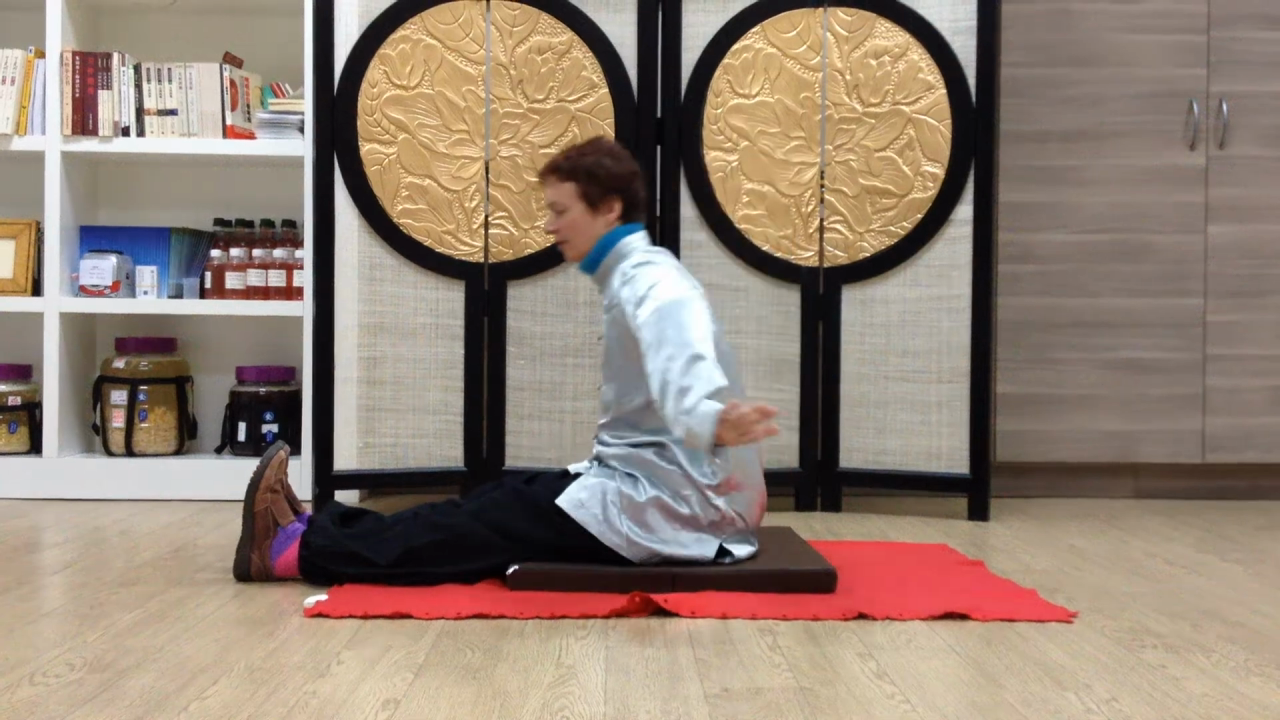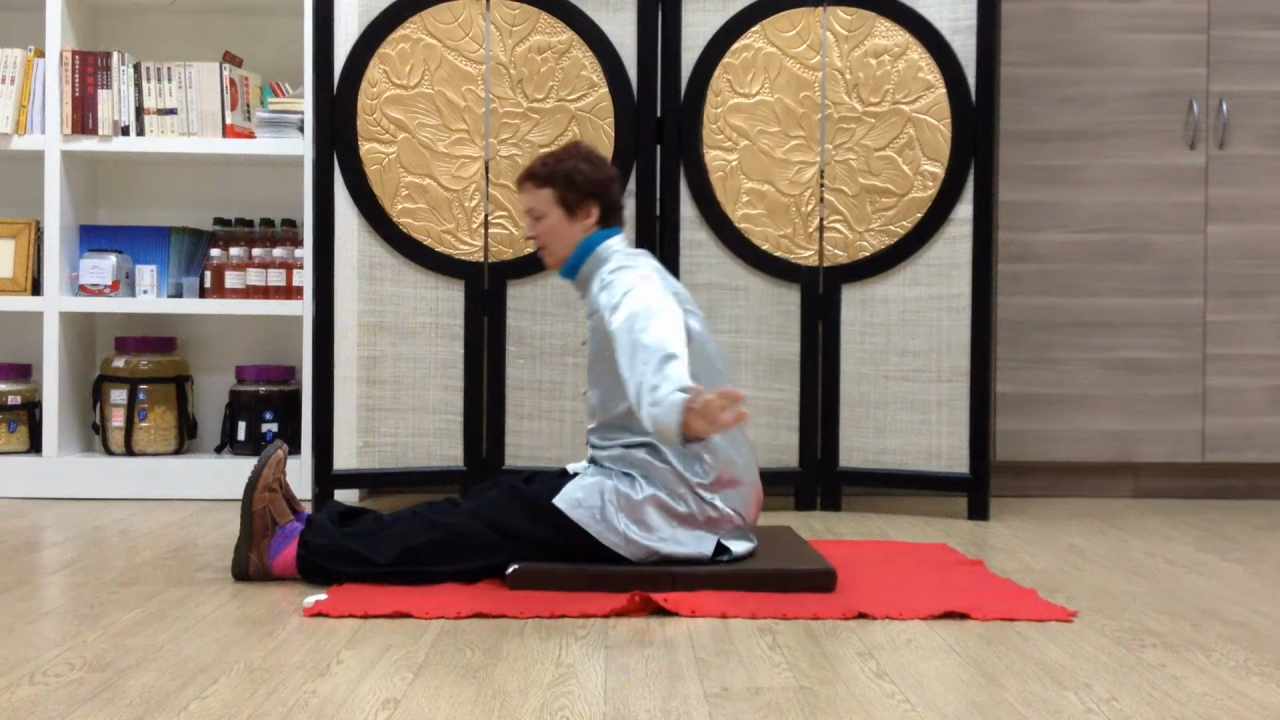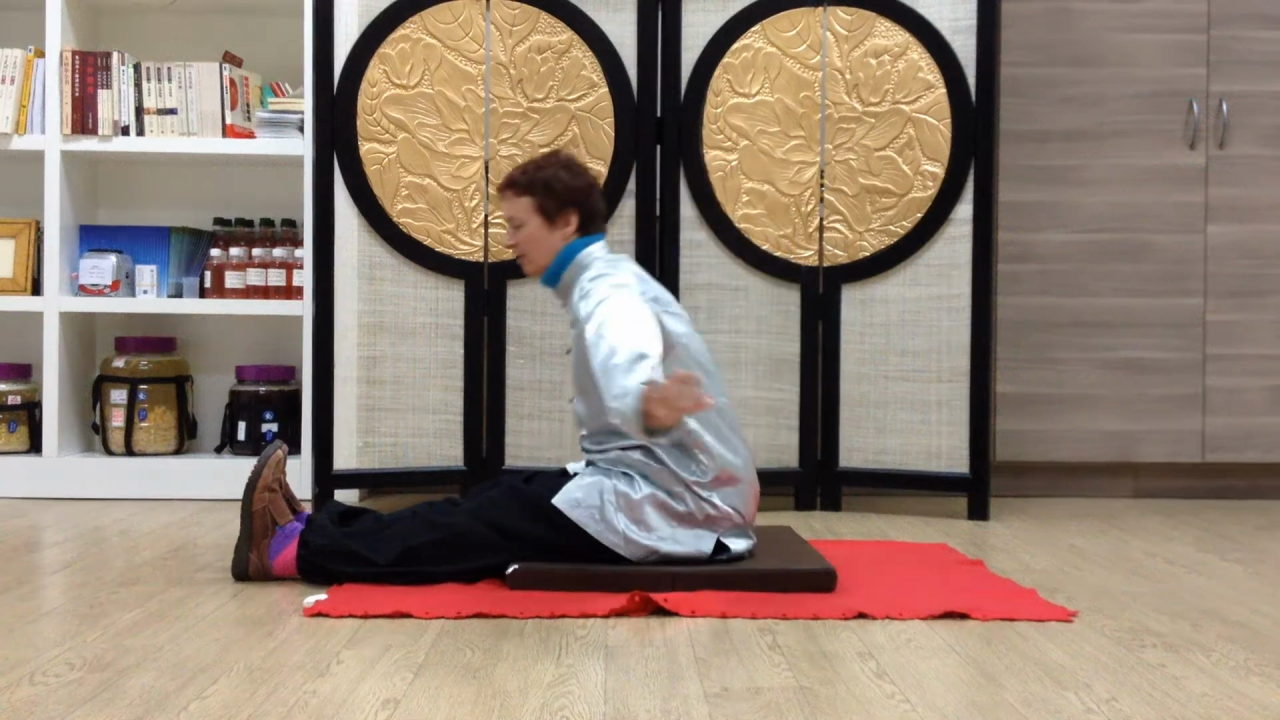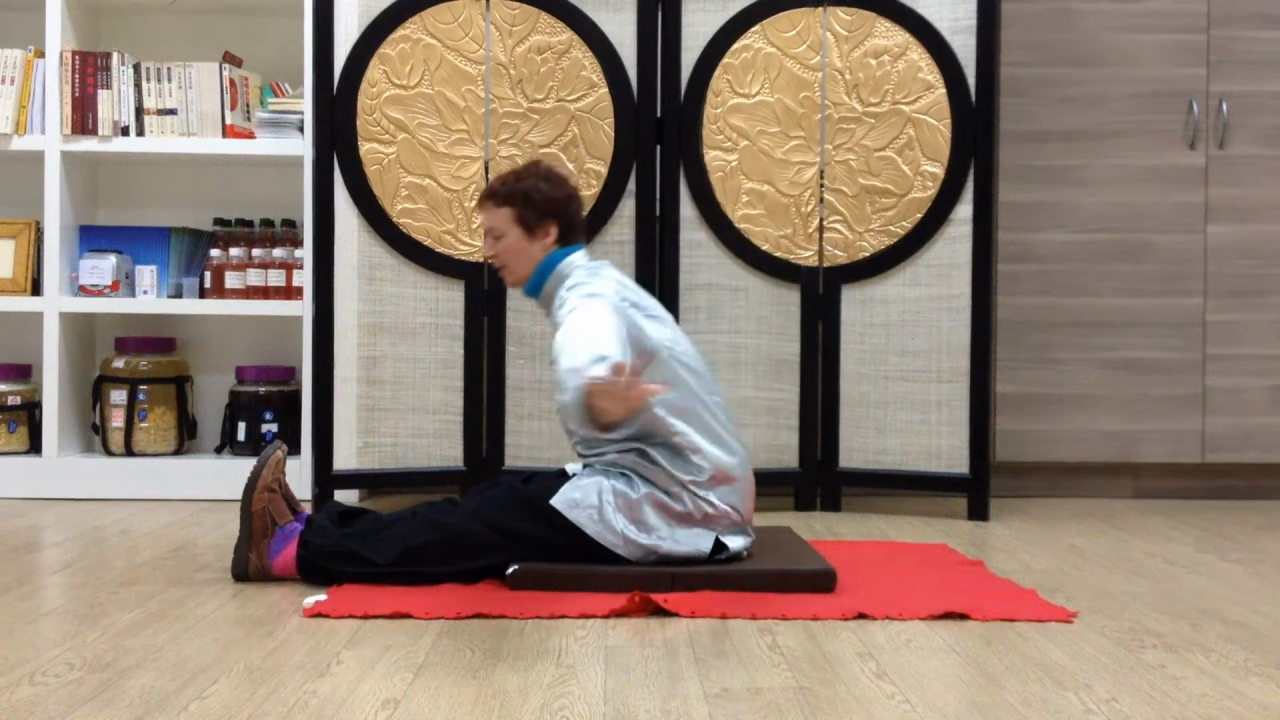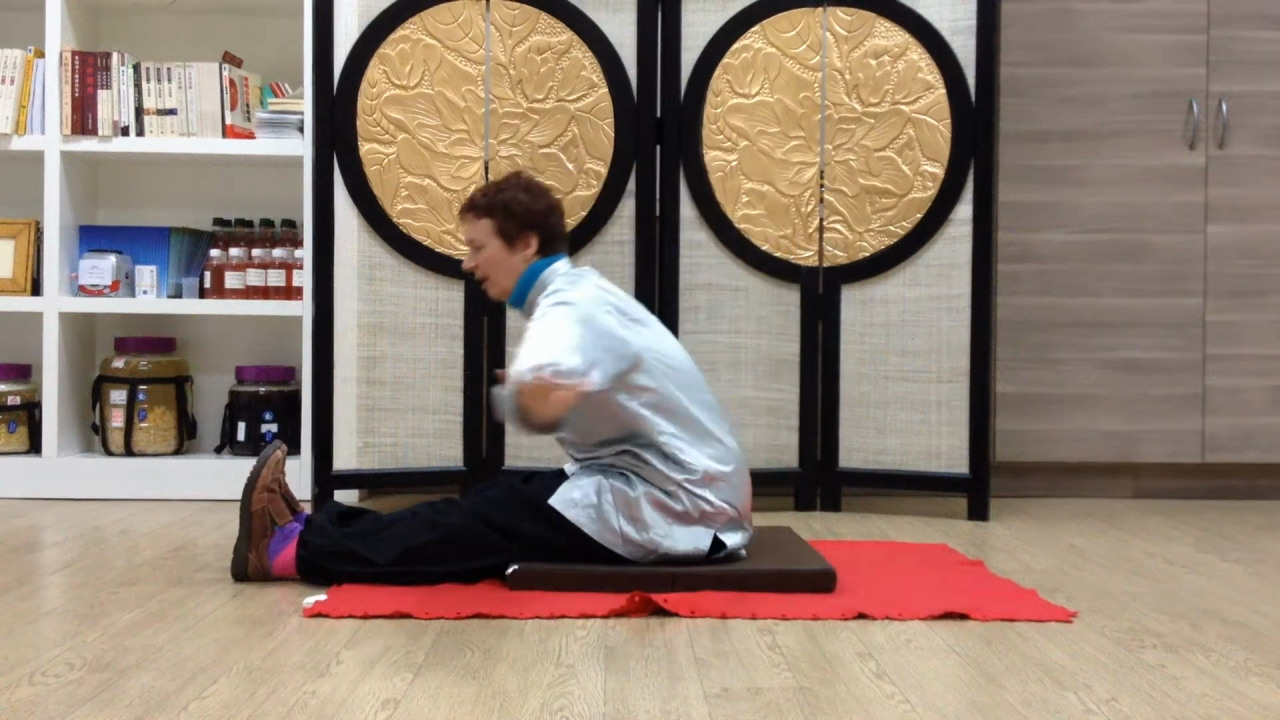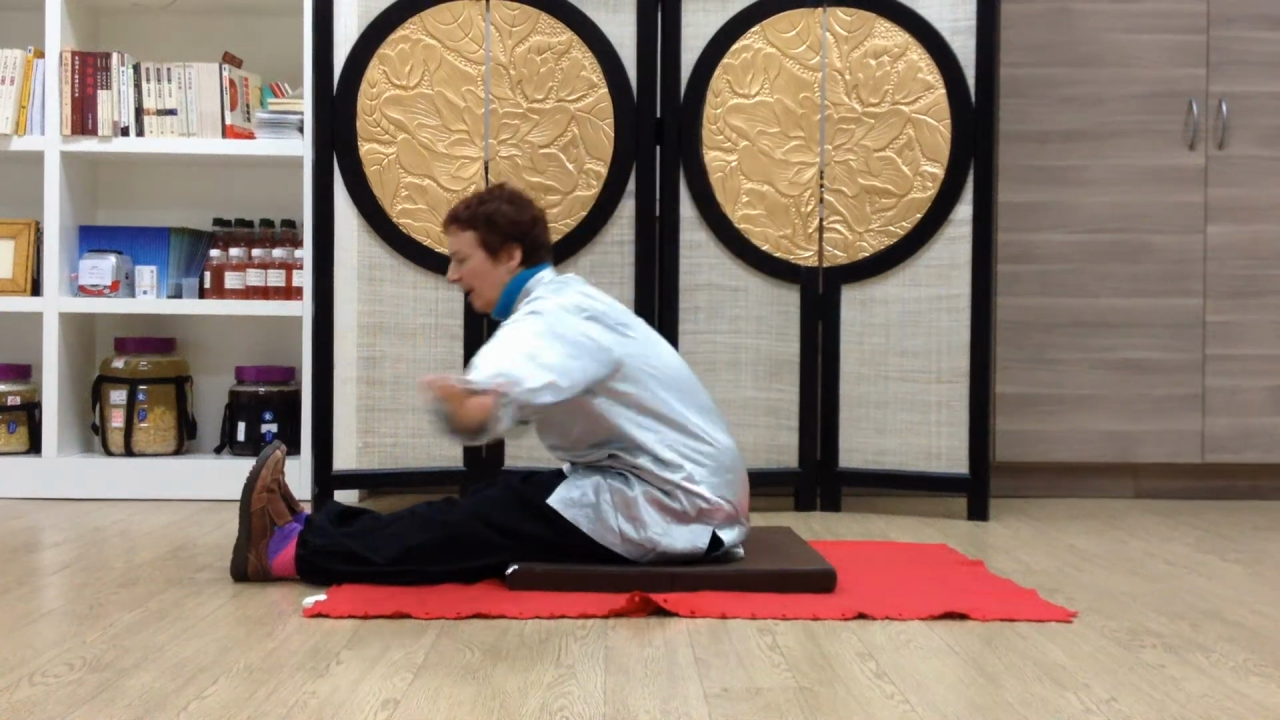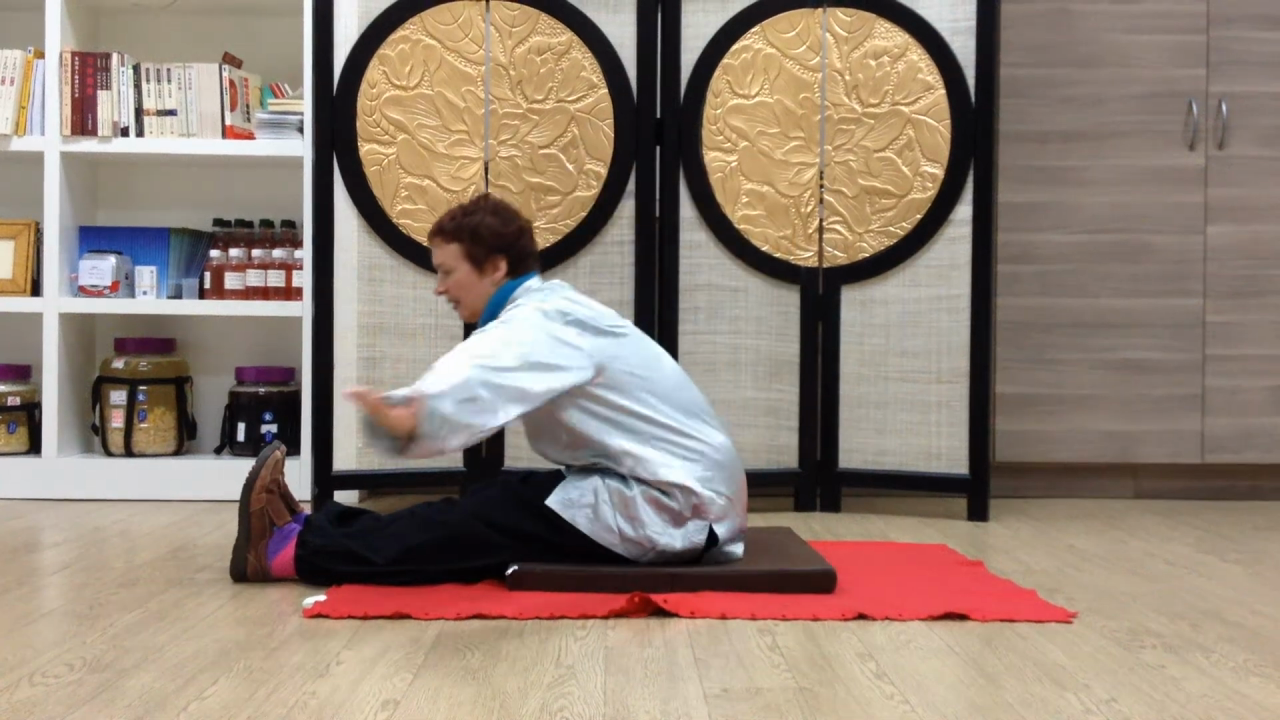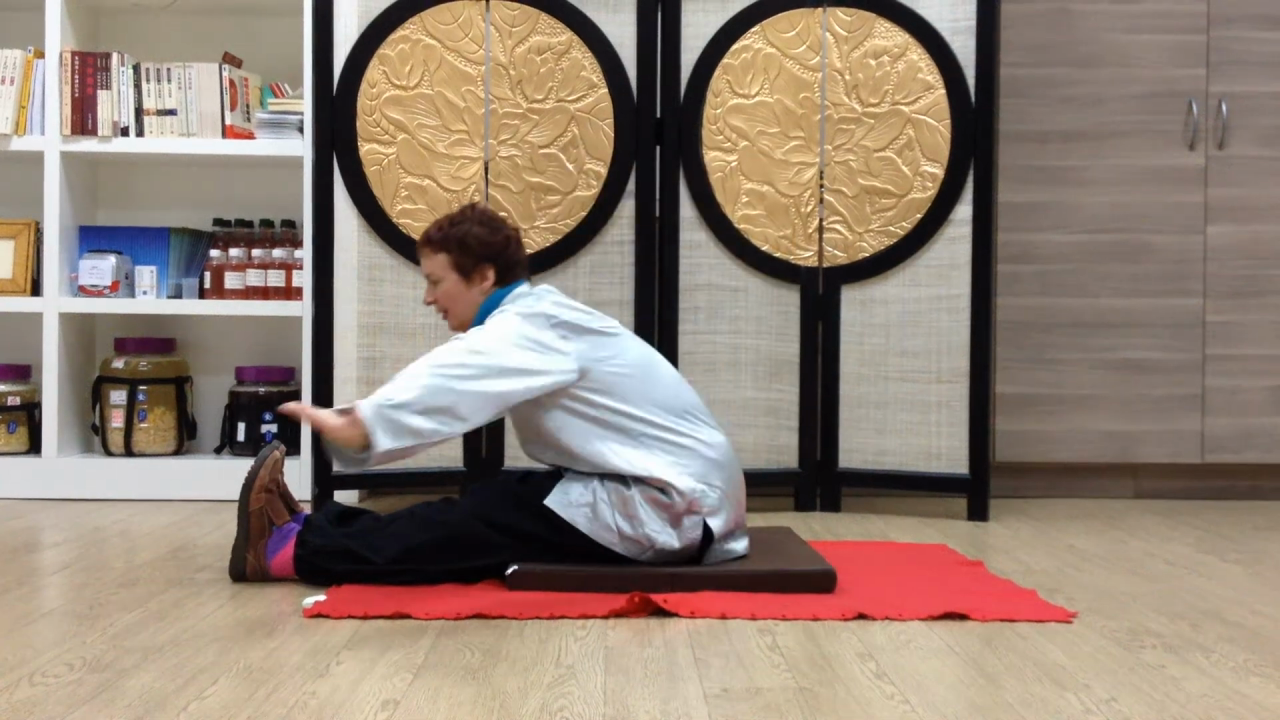
dt=0.1s
person 1, frame 1
left shoulder: (647, 282)
right shoulder: (639, 276)
left elbow: (678, 338)
left wrist: (710, 422)
left hip: (679, 505)
right hip: (666, 488)
left knee: (488, 525)
right knee: (496, 501)
left ankle: (298, 550)
right ankle: (316, 532)
person 1, frame 2
left shoulder: (625, 284)
right shoulder: (619, 273)
left elbow: (652, 349)
left wrist: (684, 414)
left hip: (679, 506)
right hip: (670, 489)
left knee: (488, 523)
right knee: (494, 499)
left ankle: (296, 548)
right ankle: (314, 529)
person 1, frame 3
left shoulder: (607, 291)
right shoulder: (607, 280)
left elbow: (625, 354)
left wrist: (650, 407)
left hip: (678, 505)
right hip: (665, 488)
left knee: (488, 523)
right knee: (494, 499)
left ankle: (296, 548)
right ankle: (314, 530)
person 1, frame 4
left shoulder: (589, 300)
right shoulder: (588, 284)
left elbow: (586, 357)
left wrist: (599, 399)
left hip: (677, 507)
right hip: (678, 491)
left knee: (484, 525)
right knee: (494, 499)
left ankle: (296, 549)
right ankle: (315, 529)
person 1, frame 5
left shoulder: (569, 309)
right shoulder: (576, 291)
left elbow: (551, 364)
left wrist: (537, 398)
left hip: (675, 506)
right hip: (678, 492)
left knee: (484, 523)
right knee: (492, 501)
left ankle: (297, 549)
right ankle: (313, 531)
person 1, frame 6
left shoulder: (552, 316)
right shoulder: (560, 299)
left elbow: (505, 376)
left wrist: (474, 404)
left hip: (673, 508)
right hip: (678, 495)
left knee: (482, 523)
right knee: (490, 502)
left ankle: (295, 549)
right ankle: (313, 529)
person 1, frame 7
left shoulder: (539, 322)
right shoulder: (549, 306)
left elbow: (476, 379)
left wrist: (409, 417)
left hip: (670, 508)
right hip: (675, 494)
left knee: (481, 523)
right knee: (489, 502)
left ankle: (296, 549)
right ankle: (313, 530)
person 1, frame 8
left shoulder: (529, 329)
right shoulder: (538, 315)
left elbow: (447, 384)
right elbow: (452, 383)
left wrist: (362, 426)
left hip: (669, 509)
right hip: (673, 494)
left knee: (478, 524)
right knee: (488, 504)
left ankle: (294, 551)
right ankle: (314, 531)
